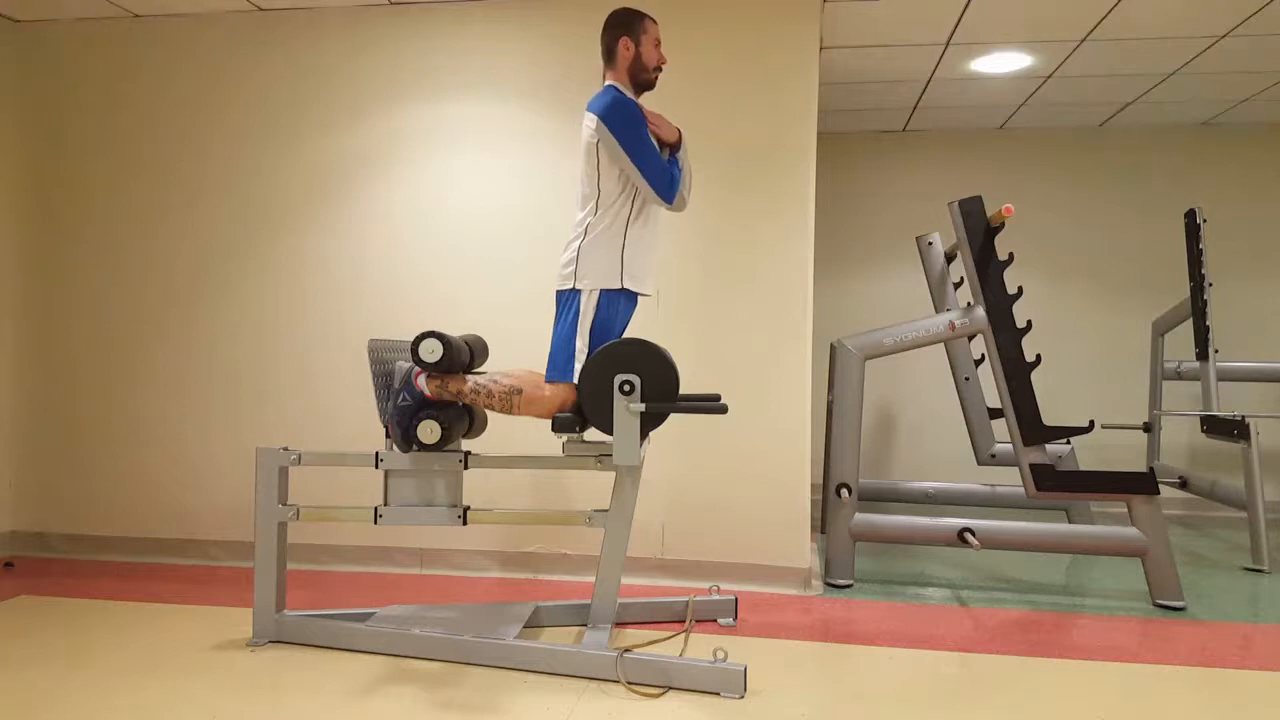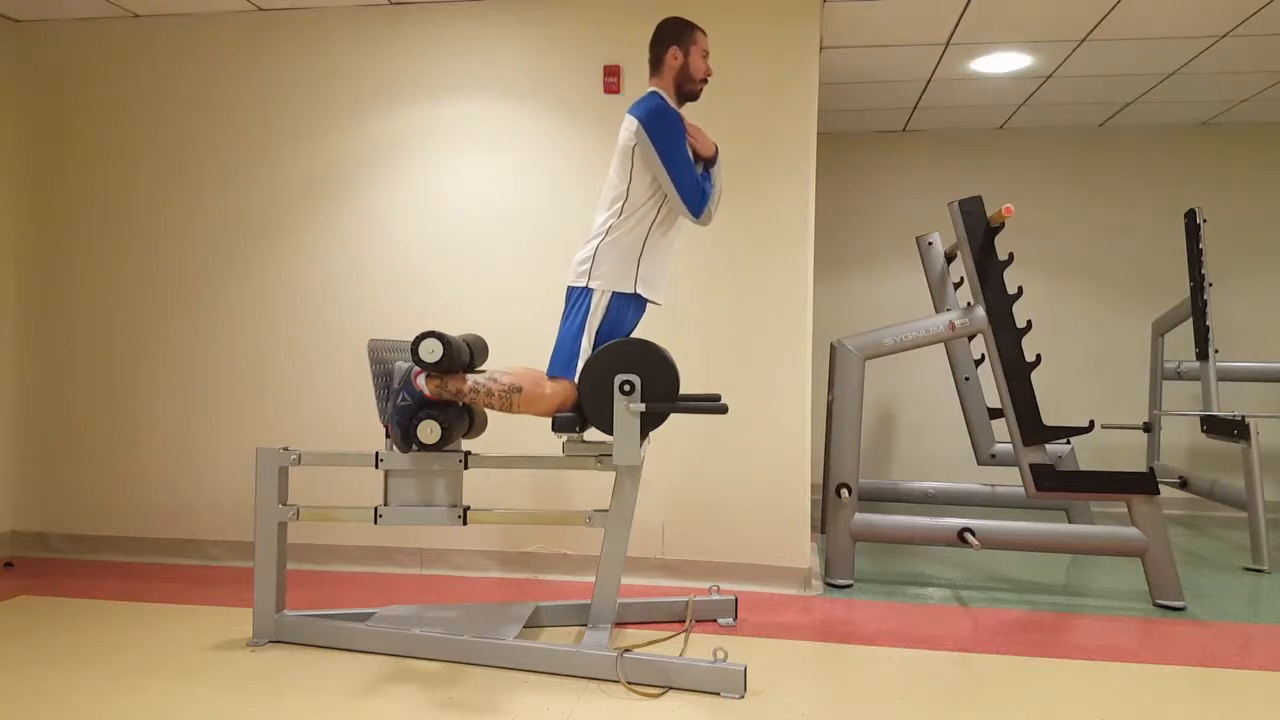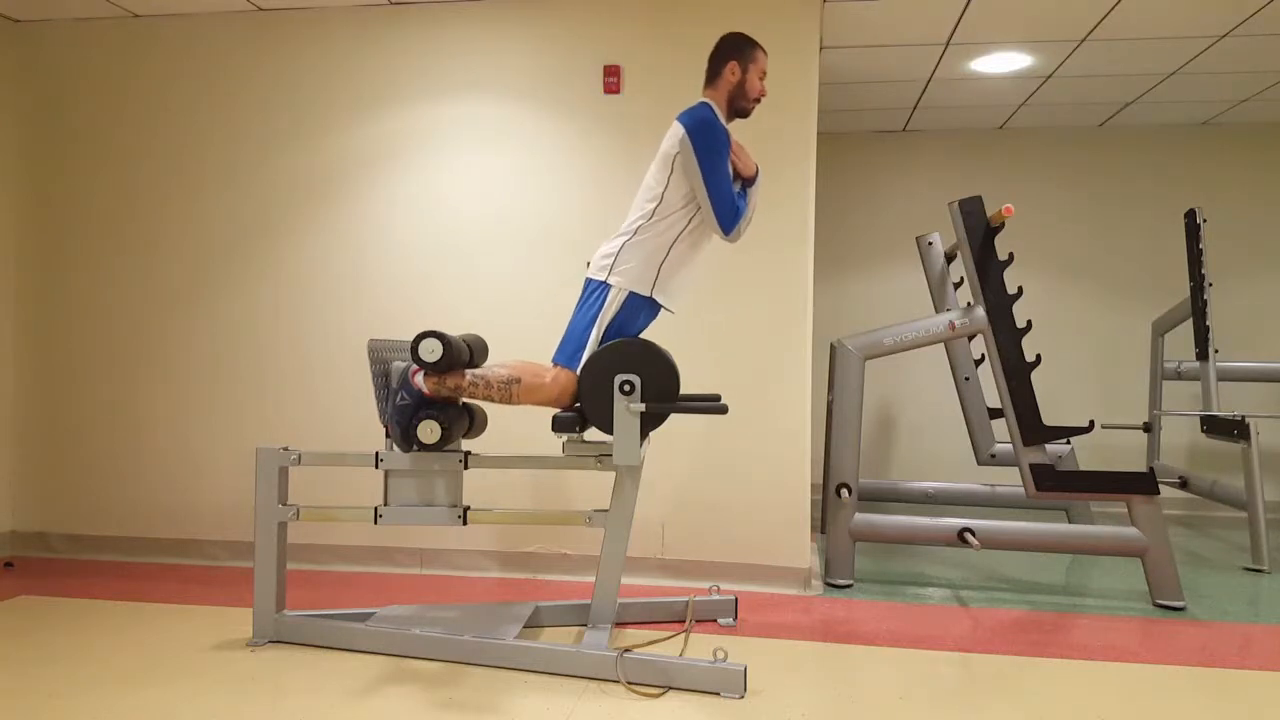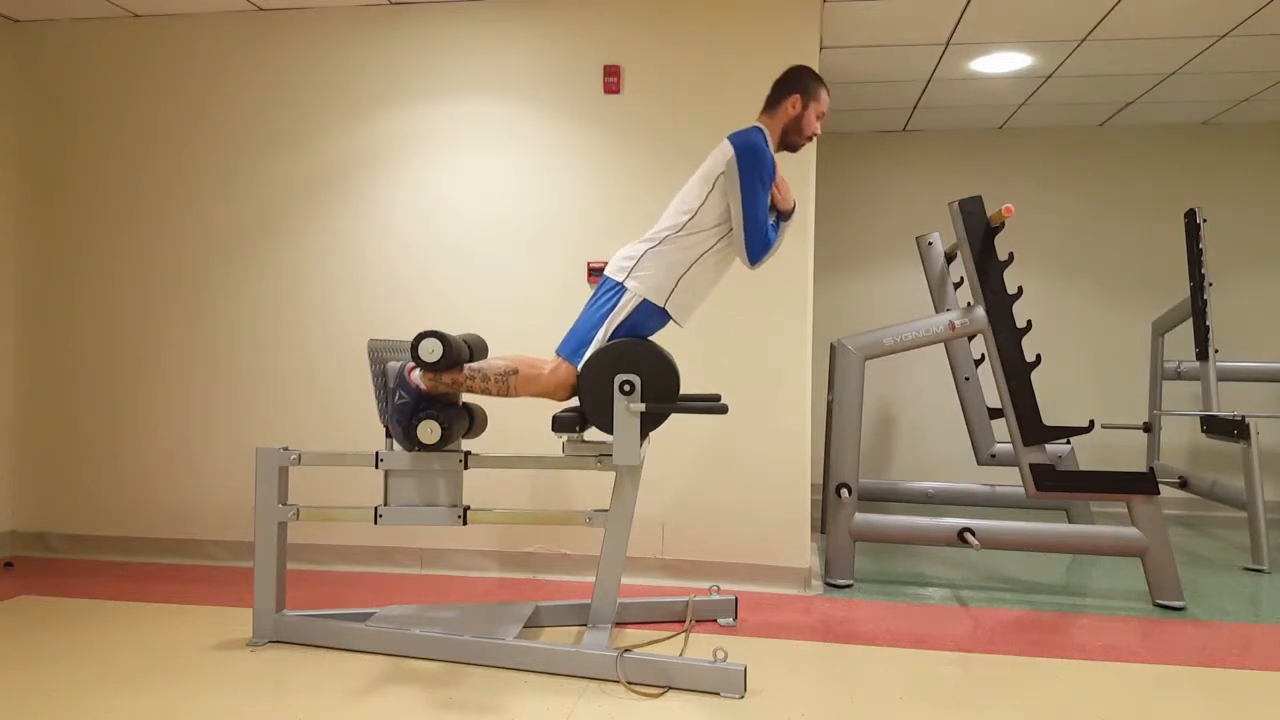
dt=0.7s
person 1, frame 1
left shoulder: (624, 112)
right shoulder: (617, 107)
left elbow: (679, 196)
right elbow: (668, 193)
left wrist: (673, 143)
right wrist: (670, 151)
left hip: (612, 278)
right hip: (598, 278)
left knee: (561, 389)
right knee: (560, 396)
left ankle: (433, 381)
right ankle: (425, 384)
person 1, frame 2
left shoulder: (662, 120)
right shoulder: (658, 114)
left elbow: (705, 210)
right elbow: (696, 206)
left wrist: (708, 156)
right wrist: (703, 165)
left hip: (623, 282)
right hip: (609, 280)
left knee: (561, 386)
right knee: (560, 394)
left ankle: (437, 380)
right ankle: (424, 383)
person 1, frame 3
left shoulder: (708, 131)
right shoulder: (705, 124)
left elbow: (734, 225)
right elbow: (726, 224)
left wrist: (748, 178)
right wrist: (743, 183)
left hip: (636, 283)
right hip: (626, 279)
left knee: (563, 383)
right knee: (560, 386)
left ankle: (436, 379)
right ankle: (422, 382)
person 1, frame 4
left shoulder: (750, 151)
right shoulder: (753, 150)
left elbow: (754, 247)
right elbow: (754, 251)
left wrist: (782, 211)
right wrist: (780, 215)
left hip: (646, 287)
right hip: (643, 285)
left knee: (561, 375)
right knee: (559, 378)
left ankle: (439, 373)
right ankle: (423, 379)
